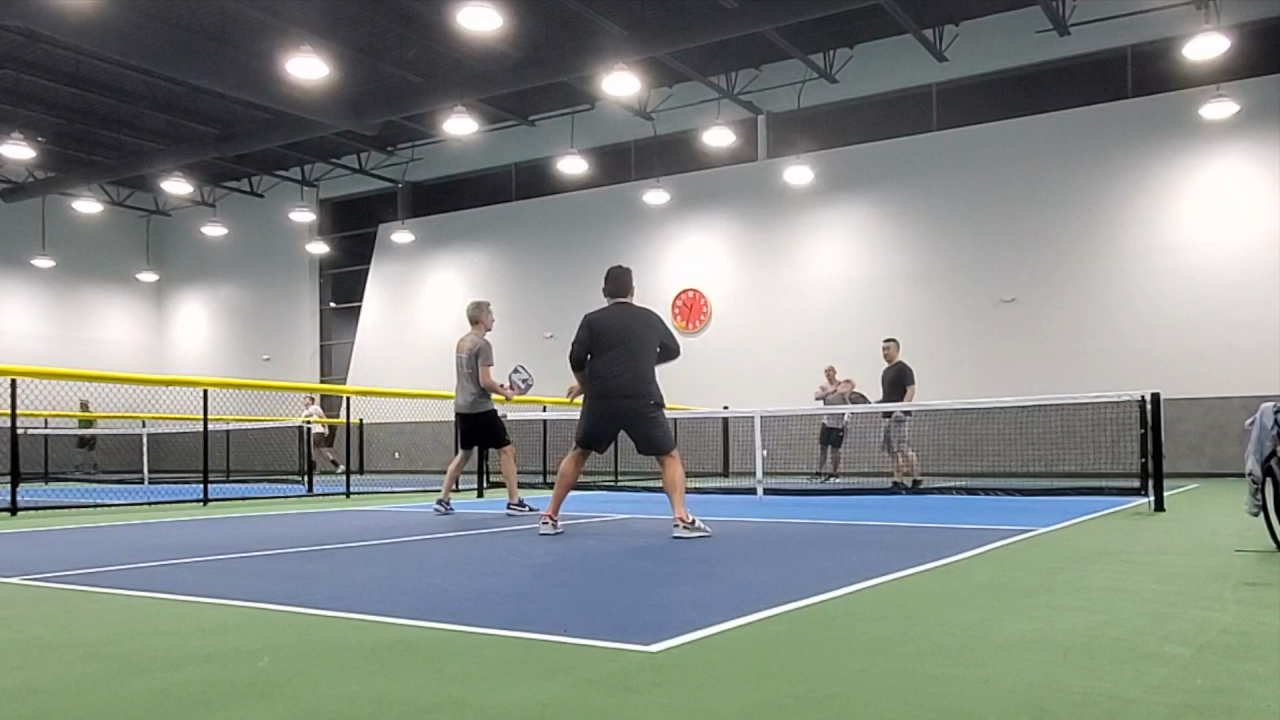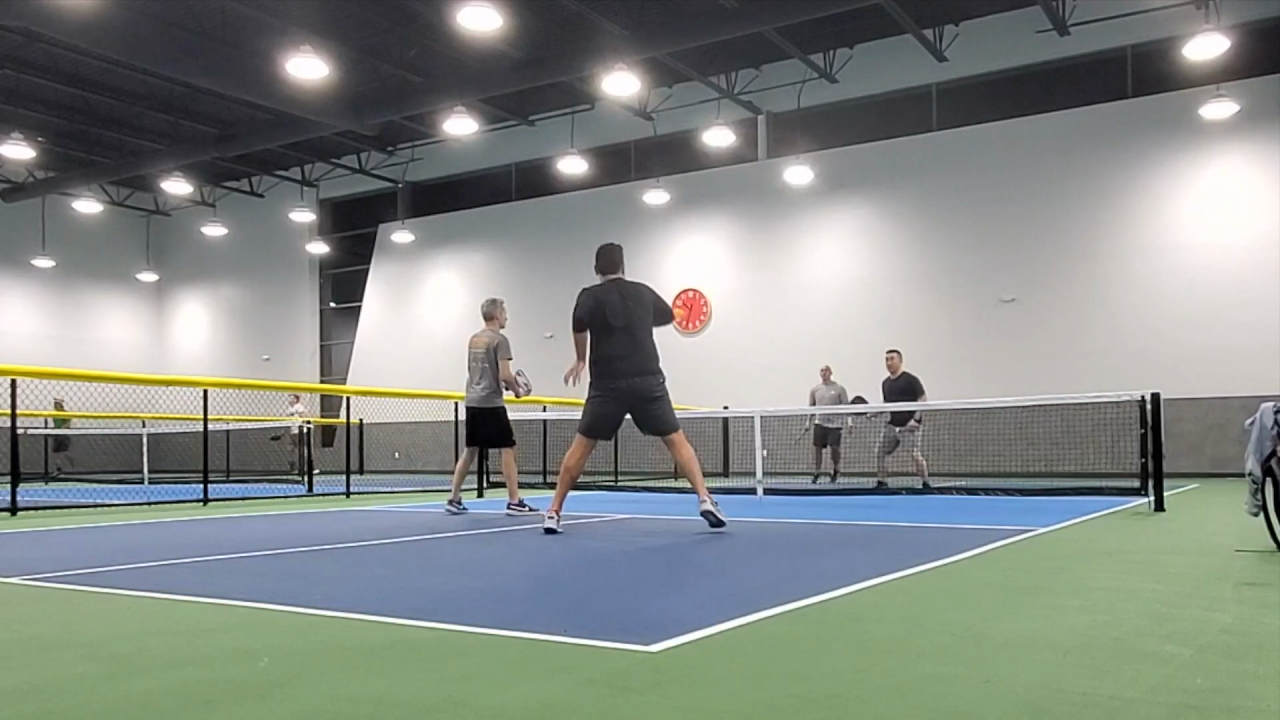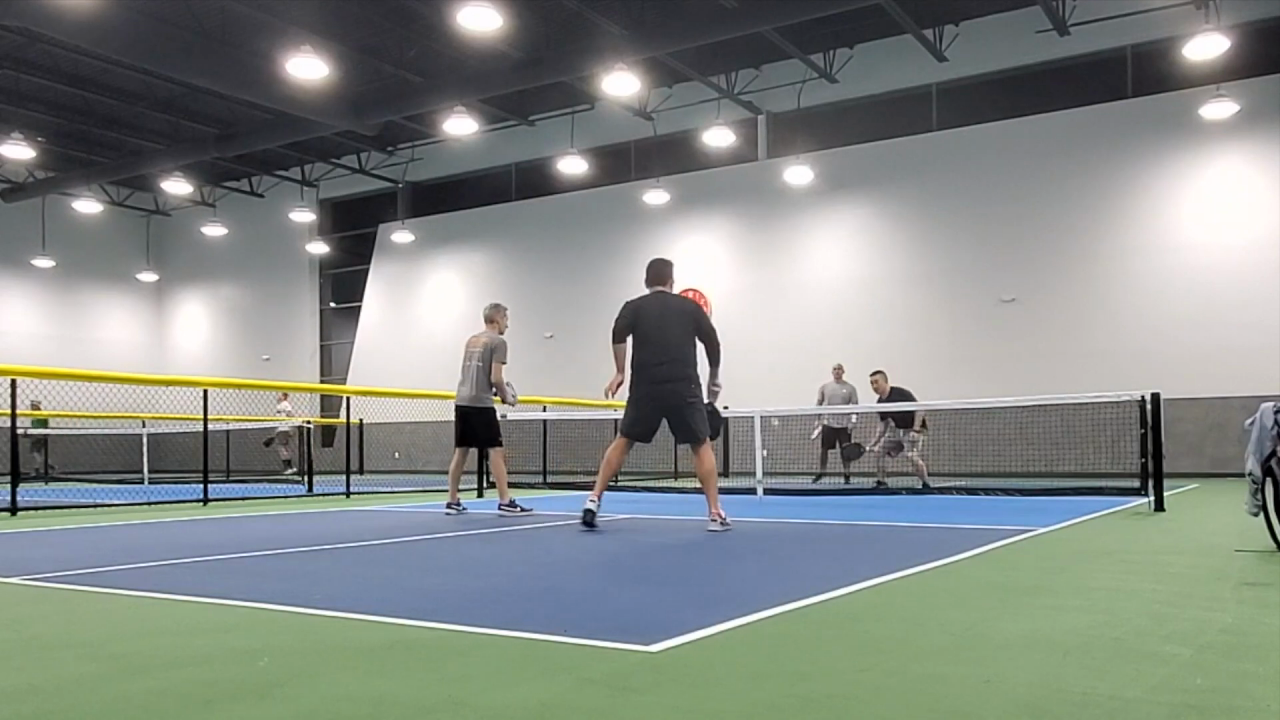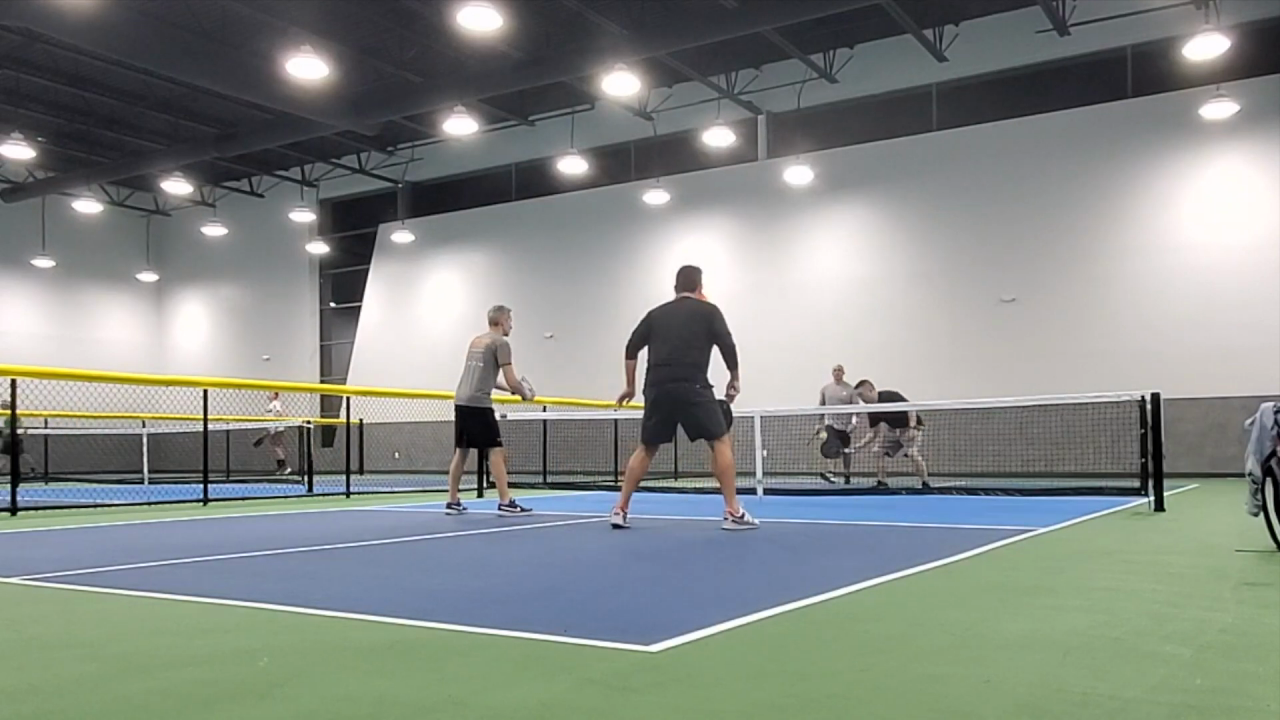
dt=0.4s
person 1, frame 1
left shoulder: (593, 320)
right shoulder: (650, 319)
left elbow: (577, 356)
right elbow: (672, 350)
left wrist: (581, 384)
left hip: (601, 401)
right hip: (643, 401)
left knee: (578, 454)
right knee: (670, 458)
left ankle: (550, 517)
right ankle: (681, 518)
person 1, frame 2
left shoulder: (591, 295)
right shoulder: (644, 292)
left elbow: (580, 320)
right elbow: (668, 316)
left wrist: (580, 361)
left hip: (607, 383)
right hip: (648, 379)
left knee: (582, 445)
right knee: (675, 439)
left ankle: (554, 513)
right ankle: (706, 501)
person 1, frame 3
left shoulder: (634, 307)
right shoulder: (689, 307)
left elbow: (619, 335)
right elbow: (712, 342)
left wrist: (620, 373)
right wrist: (714, 377)
left hip: (645, 388)
right hip: (684, 387)
left knee: (622, 443)
right knee: (702, 447)
left ankle: (594, 499)
right ankle: (715, 514)
person 1, frame 4
left shoulder: (657, 313)
right shoulder: (708, 311)
left elbow: (632, 347)
right elbow: (726, 345)
left wrist: (630, 386)
right wrist: (735, 379)
left hip: (656, 388)
right hip: (692, 386)
left knee: (646, 448)
right knee: (721, 442)
left ankle: (620, 509)
right ankle: (732, 512)
person 2, frame 1
left shoulder: (461, 342)
right shoulder: (482, 344)
right elbow: (485, 381)
left wrist: (497, 388)
right wrist: (504, 391)
left hip: (462, 407)
right hip: (481, 409)
left knee: (464, 454)
right knee: (507, 450)
left ankle: (443, 499)
right ankle: (514, 502)
person 2, frame 2
left shoulder: (474, 339)
right shoulder: (499, 340)
right elbow: (505, 375)
left wrist: (505, 387)
right wrist: (517, 389)
left hip: (472, 403)
right hip: (491, 405)
left knee: (470, 451)
right knee: (508, 450)
left ankle: (454, 499)
right ankle: (514, 502)
person 2, frame 3
left shoulder: (471, 341)
right shoulder: (497, 342)
right elbow: (496, 378)
left wrist: (497, 392)
right wrist: (506, 396)
left hip: (462, 402)
right hip: (480, 404)
left knee: (461, 451)
right knee: (496, 451)
left ankle: (453, 501)
right ankle: (505, 502)
person 2, frame 4
left shoulder: (476, 341)
right shoulder: (500, 343)
right elbow: (511, 380)
left wrist: (514, 389)
right wrist: (525, 394)
left hip: (462, 401)
right hip: (478, 404)
left knee: (461, 451)
right knee: (495, 451)
left ankle: (453, 501)
right ankle: (505, 502)
